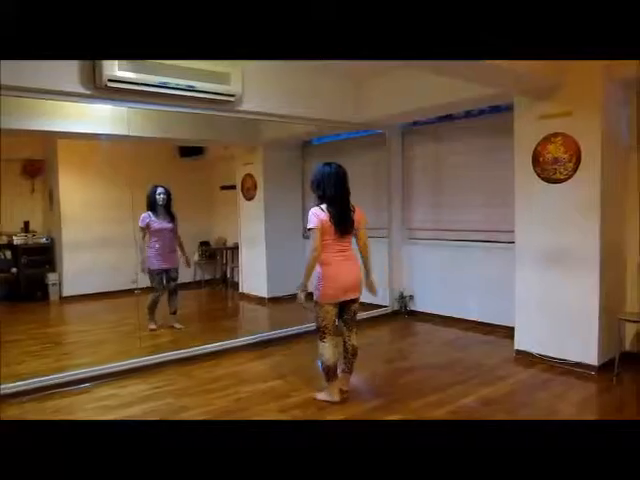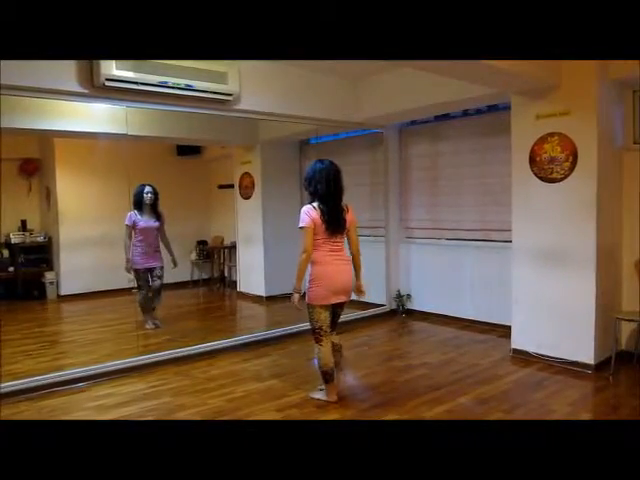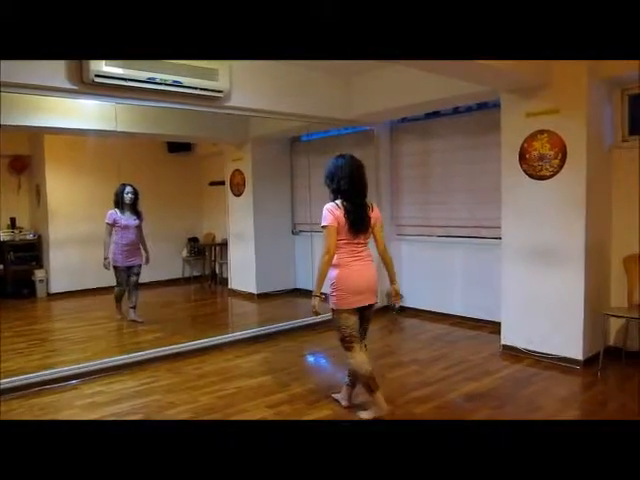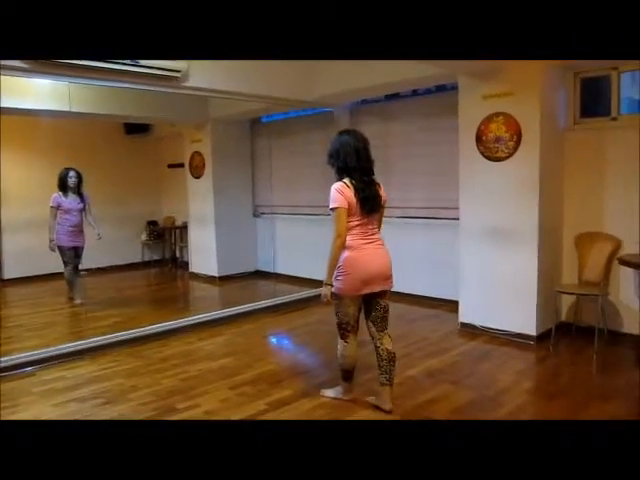
dt=1s
person 1, frame 1
left shoulder: (317, 213)
right shoulder: (355, 212)
left elbow: (315, 253)
right elbow: (364, 247)
left wrist: (304, 285)
right wrist: (369, 276)
left hip: (330, 279)
right hip: (353, 276)
left knee: (325, 336)
right knee: (350, 331)
left ankle: (333, 390)
right ankle: (345, 383)
person 1, frame 2
left shoulder: (309, 211)
right shoulder: (346, 211)
left elbow: (306, 252)
right elbow: (355, 250)
left wrist: (297, 288)
right wrist: (357, 279)
left hip: (322, 279)
right hip: (344, 277)
left knee: (321, 338)
right knee: (330, 331)
left ankle: (330, 391)
right ankle: (335, 382)
person 1, frame 3
left shoulder: (332, 209)
right shoulder: (371, 209)
left elbow: (329, 253)
right elbow: (383, 249)
left wrist: (317, 292)
right wrist: (393, 282)
left hip: (345, 281)
right hip: (368, 278)
left knee: (351, 345)
right knee: (357, 341)
left ankle: (378, 403)
right ankle: (347, 393)
person 1, frame 4
left shoulder: (340, 189)
right shoulder: (377, 188)
left elbow: (340, 237)
left wrist: (328, 280)
left hip: (354, 265)
right hip: (380, 261)
left knee: (347, 333)
right knee: (380, 331)
left ankle: (345, 389)
right ankle: (386, 396)
person 2, frame 1
left shoulder: (171, 216)
right shoulder: (146, 217)
left elbow: (176, 237)
right elbow: (142, 240)
left wrist: (184, 254)
right wrist: (143, 259)
left hip: (171, 258)
right hip: (155, 259)
left knee: (173, 288)
right knee: (157, 291)
left ankle: (173, 320)
right ankle: (151, 320)
person 2, frame 2
left shoulder: (158, 215)
right shoulder: (132, 216)
left elbow: (163, 236)
right elbow: (128, 239)
left wrist: (172, 254)
right wrist: (128, 259)
left hip: (155, 256)
right hip: (139, 257)
left knee: (158, 287)
right knee: (143, 289)
left ankle: (151, 314)
right ankle: (146, 319)
person 2, frame 3
left shoulder: (137, 214)
right shoulder: (113, 214)
right elbow: (107, 237)
left wrist: (146, 252)
right wrist: (106, 256)
left hip: (135, 254)
right hip: (120, 254)
left knee: (134, 283)
right knee: (122, 285)
left ankle: (132, 313)
right ankle: (118, 309)
person 2, frame 4
left shoulder: (83, 197)
right shoulder: (57, 197)
left elbow: (88, 215)
right elbow: (52, 219)
left wrist: (96, 229)
right wrist: (52, 238)
left hip: (78, 235)
right hip: (63, 235)
left knee: (75, 265)
right knee: (69, 265)
left ankle: (71, 292)
right ankle: (76, 295)
